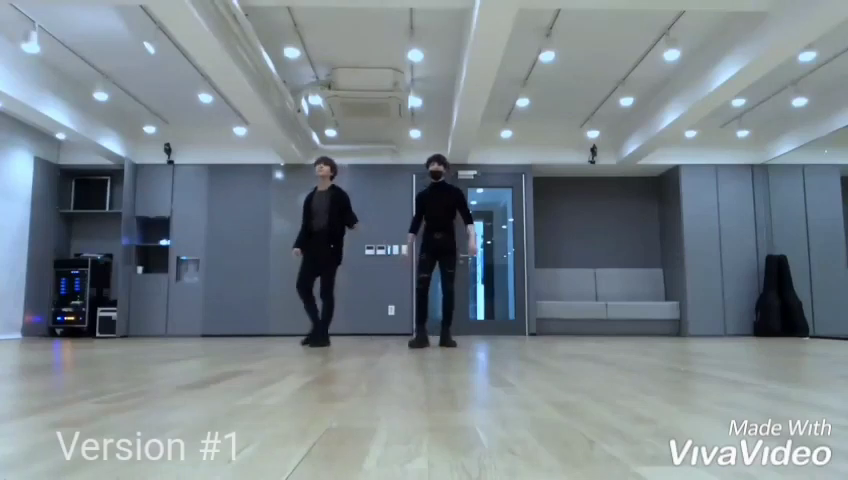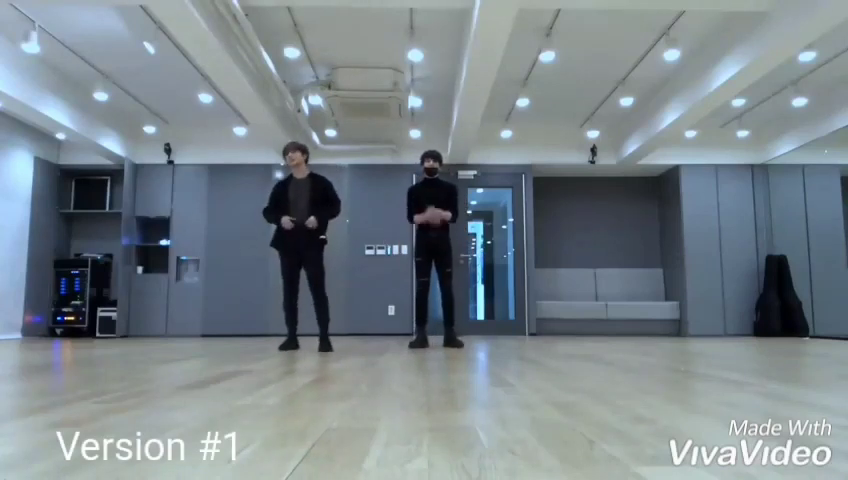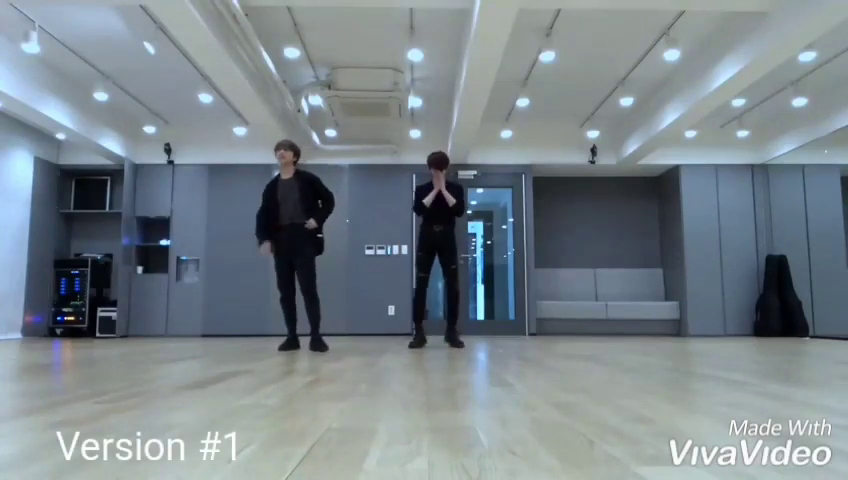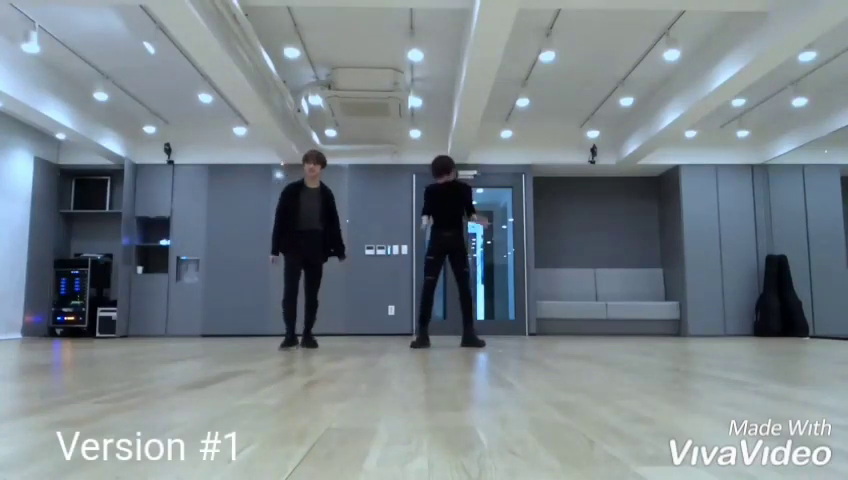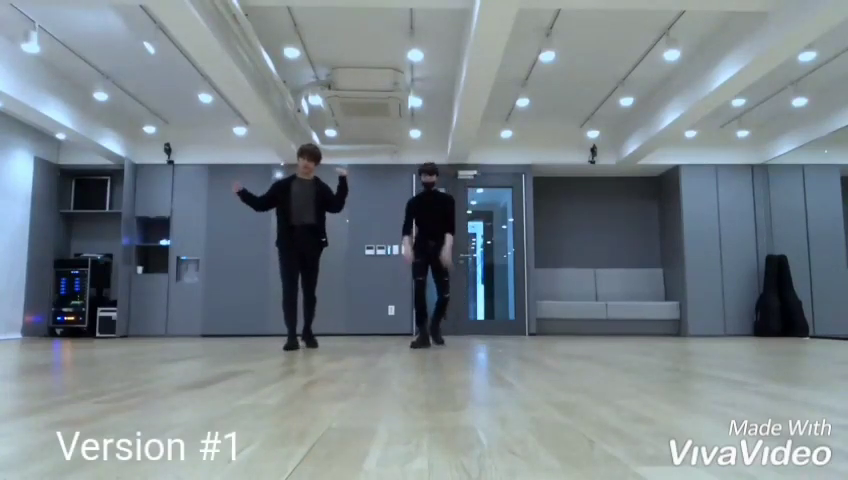
dt=1s
person 1, frame 1
left shoulder: (339, 195)
right shoulder: (310, 197)
left elbow: (348, 217)
right elbow: (305, 224)
left wrist: (354, 223)
right wrist: (298, 244)
left hip: (330, 247)
right hip: (311, 246)
left knee: (326, 291)
right knee: (303, 286)
left ankle: (322, 334)
right ankle: (317, 326)
person 1, frame 2
left shoulder: (320, 183)
right shoulder: (281, 186)
left elbow: (335, 206)
right elbow: (268, 210)
left wrist: (319, 218)
right wrist: (279, 218)
left hip: (312, 241)
right hip: (288, 241)
left knee: (318, 287)
right knee: (289, 290)
left ankle: (324, 336)
right ankle: (292, 336)
person 1, frame 3
left shoulder: (308, 179)
right shoulder: (272, 186)
left elbow: (328, 200)
right elbow: (263, 215)
left wrist: (317, 219)
right wrist: (264, 238)
left hip: (304, 239)
right hip: (281, 241)
left knee: (308, 287)
right knee: (285, 290)
left ankle: (316, 336)
right ankle: (292, 337)
person 1, frame 4
left shoulder: (327, 194)
right shoulder: (291, 191)
left elbow: (333, 225)
right elbow: (280, 220)
left wrist: (340, 252)
right wrist: (275, 249)
left hip: (317, 247)
right hip: (293, 245)
left knee: (312, 293)
right knee: (290, 290)
left ankle: (307, 334)
right ankle: (290, 334)
person 1, frame 5
left shoulder: (321, 188)
right shoulder: (283, 186)
left elbow: (336, 207)
right elbow: (262, 204)
left wrist: (343, 181)
right wrist: (242, 193)
left hip: (312, 242)
right hip: (289, 242)
left knee: (309, 290)
right knee: (289, 290)
left ankle: (307, 331)
right ankle: (291, 335)
person 2, frame 1
left shoulder: (455, 193)
right shoulder: (422, 195)
left elbow: (467, 217)
right elbow: (416, 222)
left wrist: (472, 239)
left hip: (448, 243)
right hip: (428, 243)
left knee: (448, 288)
right knee: (421, 285)
left ankle: (445, 333)
right ankle: (420, 333)
person 2, frame 2
left shoulder: (449, 188)
right shoulder: (414, 190)
left elbow: (453, 215)
right elbow: (411, 217)
left wrist: (438, 214)
right wrist: (426, 217)
left hip: (442, 240)
right hip: (423, 241)
left knee: (447, 287)
right knee: (422, 287)
left ankle: (450, 333)
right ankle: (420, 334)
person 2, frame 3
left shoulder: (456, 188)
right shoulder: (422, 189)
left elbow: (459, 211)
right elbow: (418, 210)
left wrist: (443, 189)
right wrist: (435, 190)
left hip: (447, 237)
right hip: (427, 237)
left knee: (452, 285)
right knee: (421, 285)
left ankle: (452, 331)
right ankle: (418, 332)
person 2, frame 4
left shoulder: (464, 189)
right shoulder: (431, 190)
left elbow: (469, 213)
right elbow: (426, 212)
left wrist: (477, 218)
right wrist: (425, 221)
left hip: (457, 241)
right hip: (437, 241)
left knee: (465, 287)
right knee: (428, 286)
left ankle: (468, 333)
right ankle: (422, 334)
person 2, frame 5
left shoulder: (447, 200)
right shoulder: (413, 202)
left elbow: (450, 228)
right elbow: (406, 229)
left wrist: (447, 249)
right wrist: (407, 248)
left hip: (439, 249)
right hip: (420, 249)
left knee: (444, 294)
right knee: (419, 289)
left ankle: (434, 326)
right ankle: (423, 334)
